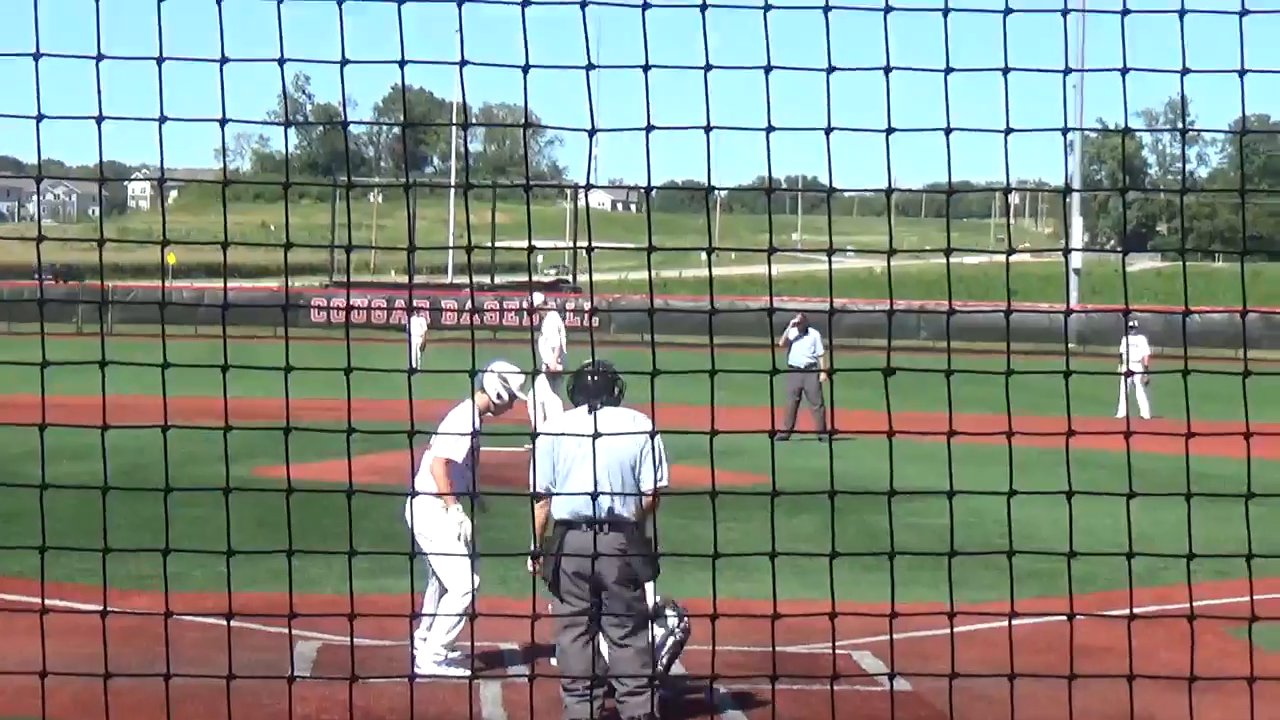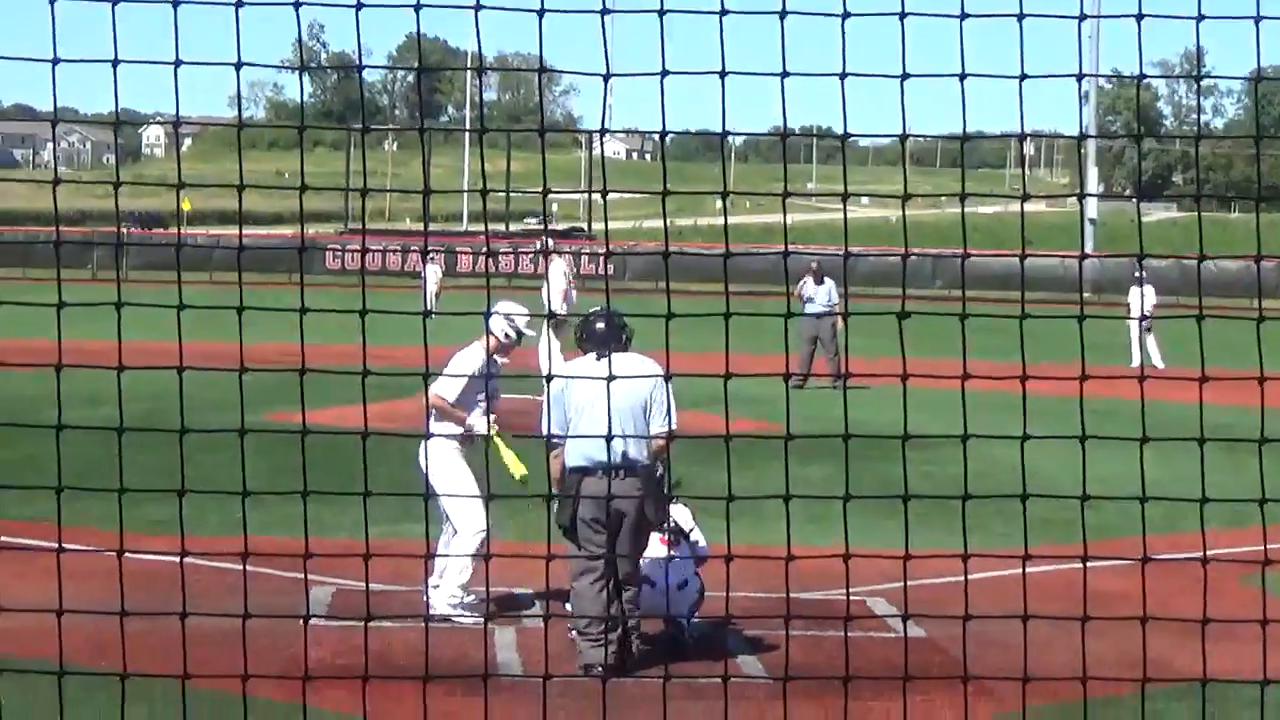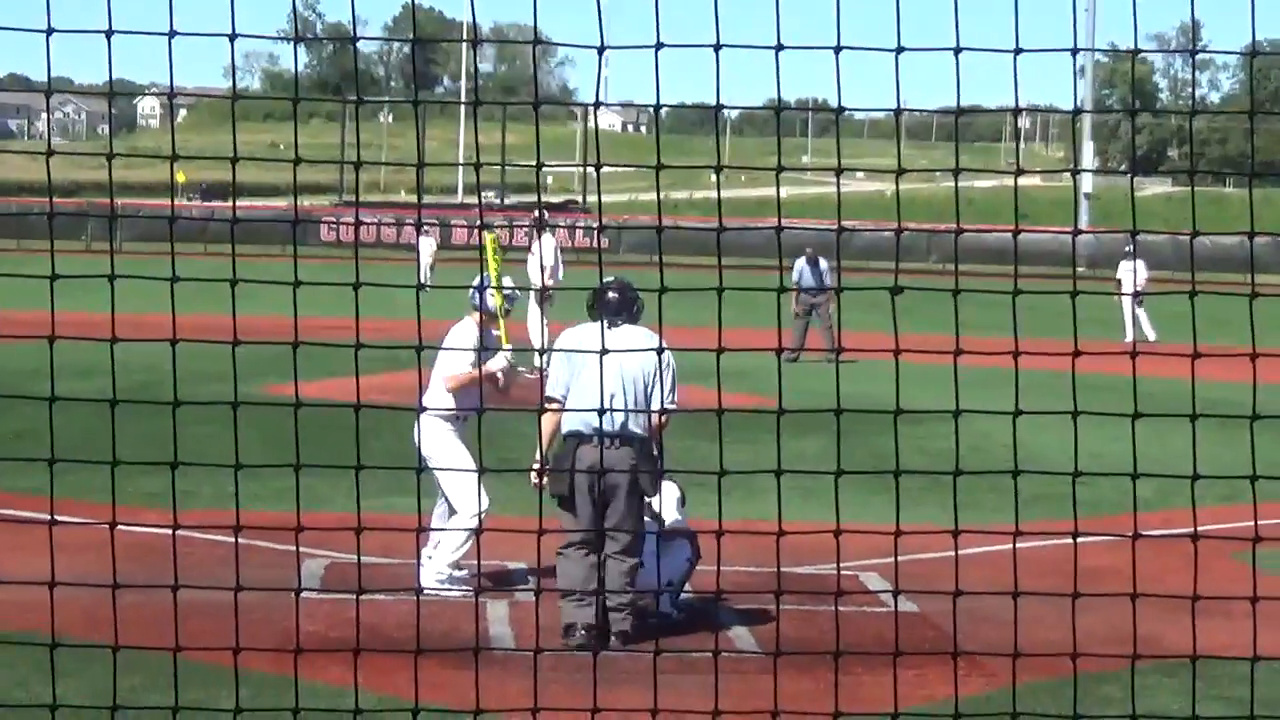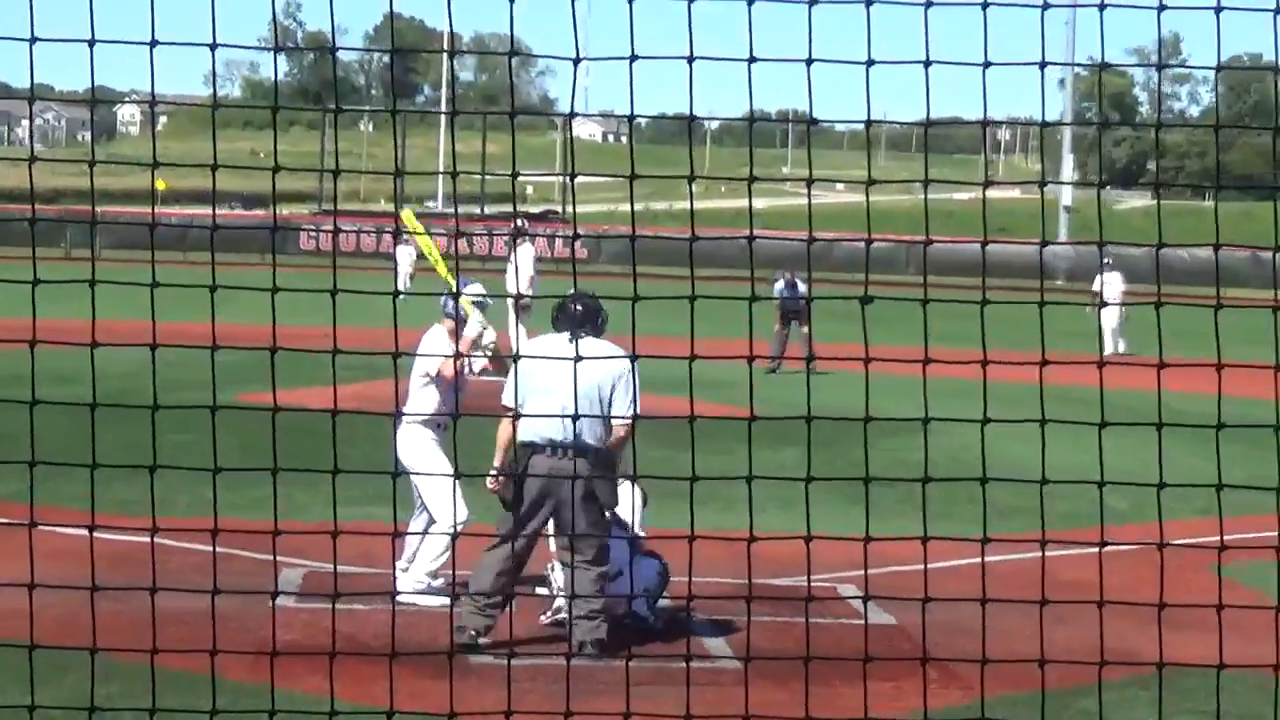
dt=0.4s
person 1, frame 1
left shoulder: (556, 428)
right shoulder: (639, 424)
left elbow: (542, 497)
right elbow: (652, 495)
left wrist: (537, 548)
left hip: (570, 540)
right hip: (622, 540)
left knee: (575, 629)
right knee: (630, 630)
person 1, frame 2
left shoulder: (566, 375)
right shoulder: (650, 370)
left elbow: (556, 445)
right elbow: (661, 440)
left wrist: (559, 493)
left hip: (585, 485)
right hip: (635, 485)
left knee: (590, 573)
right knee: (626, 572)
left ankle: (596, 656)
right ankle: (624, 651)
person 1, frame 3
left shoulder: (571, 338)
right shoulder: (654, 345)
left elbow: (553, 405)
right elbow: (660, 416)
left wrist: (541, 456)
left hip: (580, 452)
right hip: (629, 455)
left knee: (576, 541)
right knee: (622, 544)
left ankle: (580, 622)
right ankle: (617, 626)
person 1, frame 4
left shoulder: (533, 349)
right shoulder: (617, 358)
left elbow: (511, 416)
right elbow: (622, 430)
left wrist: (498, 464)
right wrist: (602, 457)
left hip: (535, 463)
right hip: (586, 468)
left knee: (508, 547)
right knee: (588, 555)
left ankle: (471, 625)
right ankle: (590, 635)
person 2, frame 1
left shoulder: (469, 415)
right shoulder: (466, 419)
right elbow: (439, 465)
left wrist: (469, 493)
right wrist: (457, 511)
left hip: (428, 506)
right hip: (431, 507)
left knee: (443, 578)
right knee: (464, 583)
left ankle: (424, 642)
right ankle: (431, 658)
person 2, frame 2
left shoulder: (494, 364)
right shoulder: (471, 359)
right elbow: (431, 397)
left wrist: (488, 421)
right wrist: (472, 421)
left hip: (450, 449)
right hip: (441, 449)
left knee: (458, 522)
right knee: (476, 524)
left ankle: (438, 589)
right ankle: (447, 599)
person 2, frame 3
left shoulder: (489, 337)
right shoulder: (464, 334)
left elbow: (501, 388)
right elbow: (453, 383)
left wrist: (504, 364)
right wrist: (492, 365)
left hip: (444, 428)
right hip: (437, 429)
left knee: (452, 497)
right knee: (474, 505)
left ankle: (432, 560)
right ankle: (435, 576)
person 2, frame 4
left shoulder: (459, 339)
right shoulder: (436, 339)
right elbow: (449, 372)
right wrist: (470, 338)
left hip: (425, 436)
right hip: (419, 436)
left knee: (429, 508)
right knee: (453, 514)
left ankle: (407, 572)
right ankle: (414, 584)
